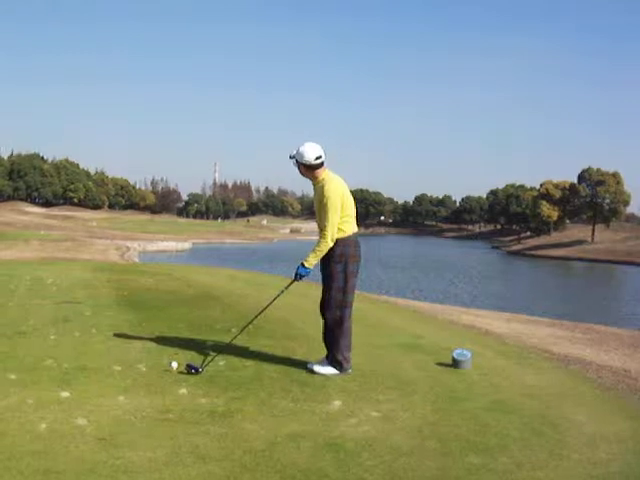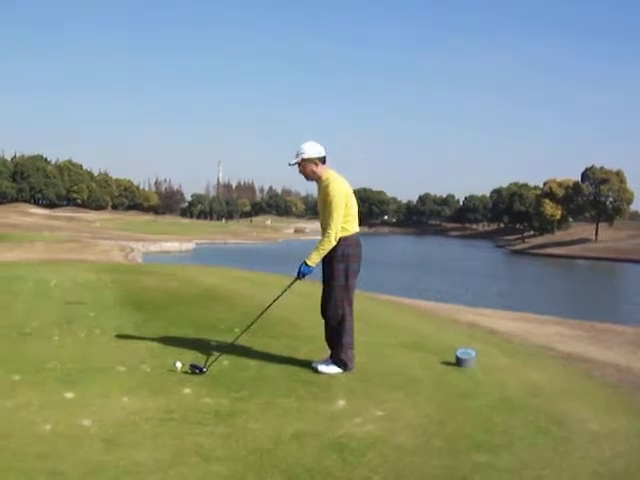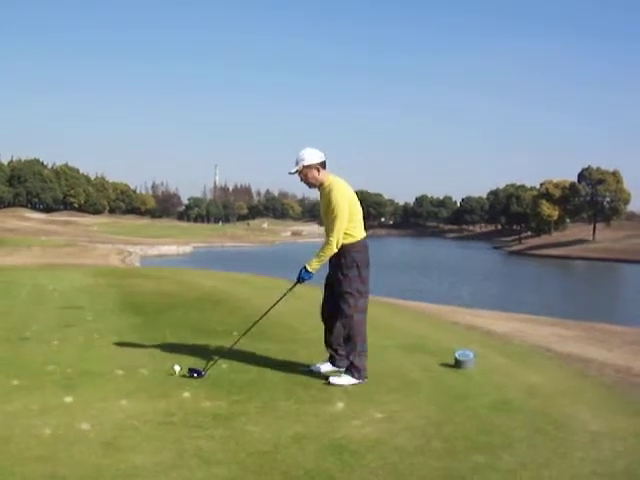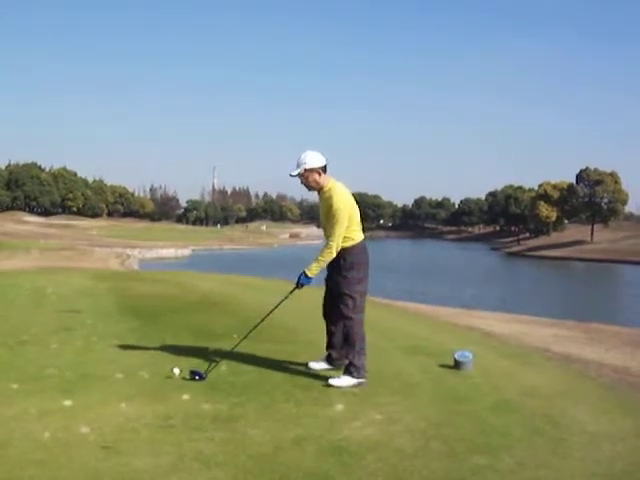
dt=0.7s
person 1, frame 1
left shoulder: (330, 188)
right shoulder: (323, 183)
left elbow: (328, 236)
left wrist: (307, 263)
right wrist: (312, 260)
left hip: (342, 249)
right hip: (334, 248)
left knee: (338, 308)
right knee: (329, 307)
left ankle: (340, 362)
right ankle: (332, 357)
person 1, frame 2
left shoulder: (334, 187)
right shoulder: (325, 183)
left elbow: (332, 234)
left wrist: (310, 261)
right wrist: (315, 259)
left hip: (344, 248)
right hip: (336, 248)
left knee: (339, 307)
right knee: (329, 307)
left ankle: (344, 361)
right ankle: (336, 356)
person 1, frame 3
left shoulder: (337, 193)
right shoulder: (327, 188)
left elbow: (333, 241)
left wrist: (310, 267)
left hip: (353, 255)
right hip: (341, 255)
left knee: (351, 312)
right knee: (330, 311)
left ankle: (357, 371)
right ankle: (338, 360)
person 1, frame 4
left shoulder: (337, 198)
right shoulder: (325, 193)
left elbow: (333, 244)
left wrist: (310, 272)
right wrist: (320, 267)
left hip: (351, 257)
right hip: (339, 257)
left knee: (349, 313)
right knee: (332, 312)
left ankle: (356, 370)
right ankle: (335, 358)
